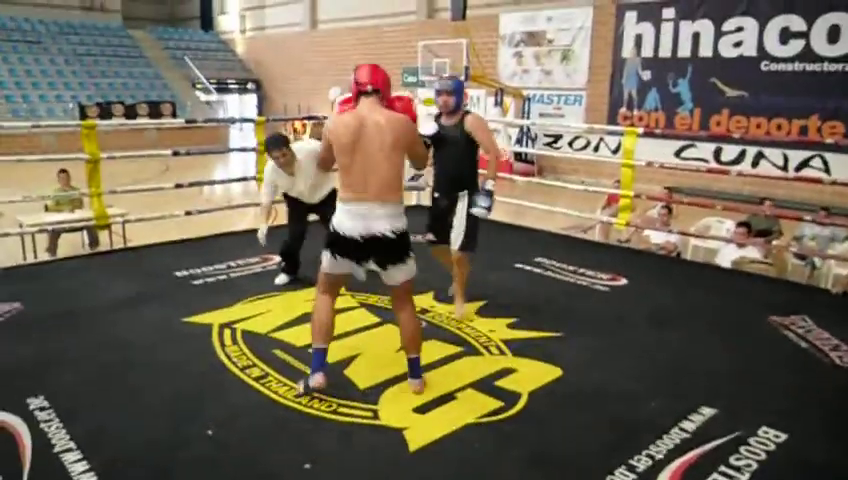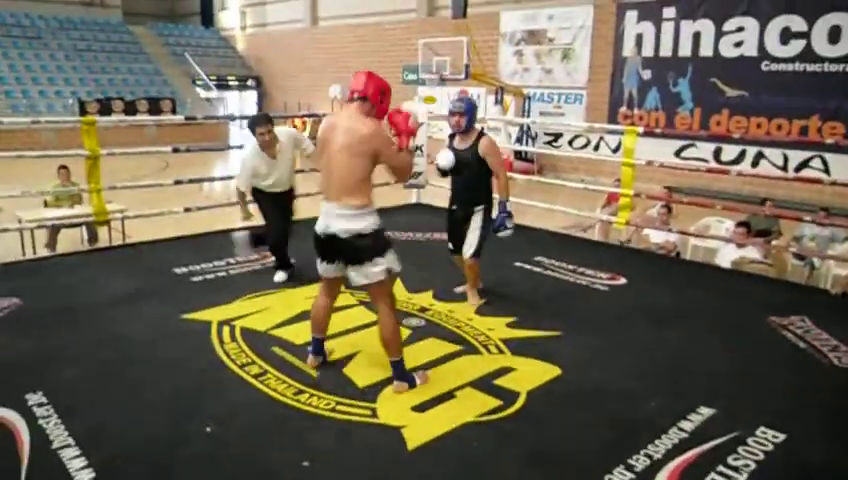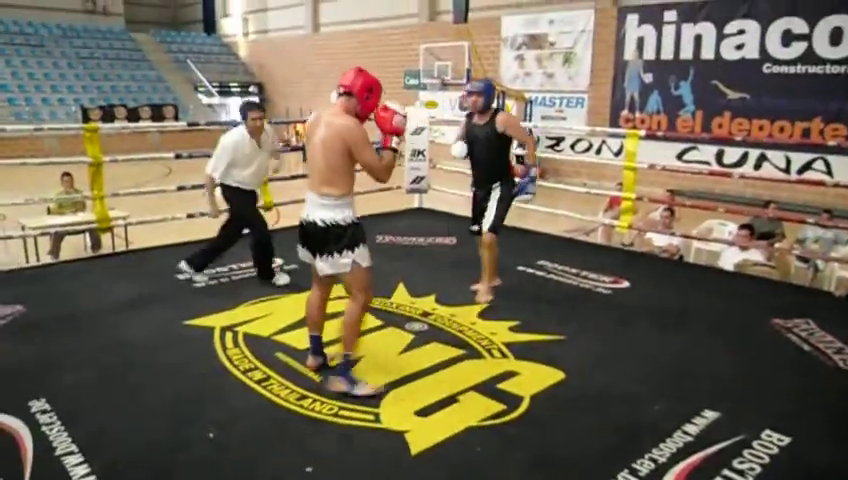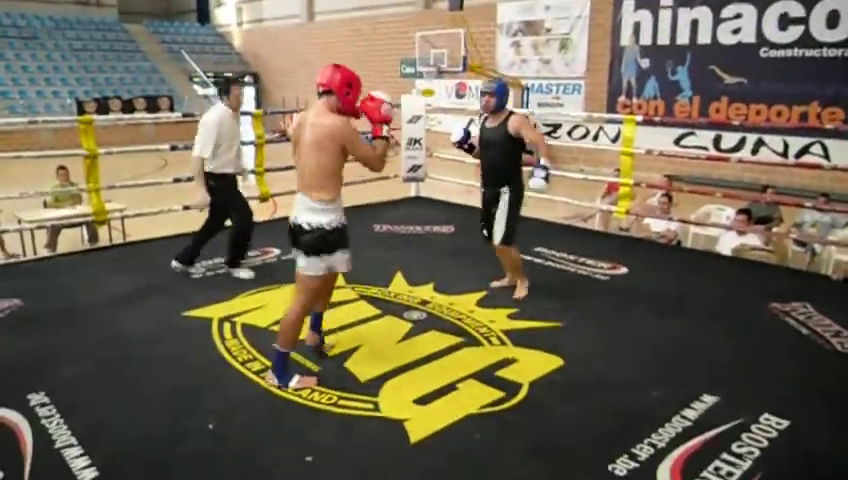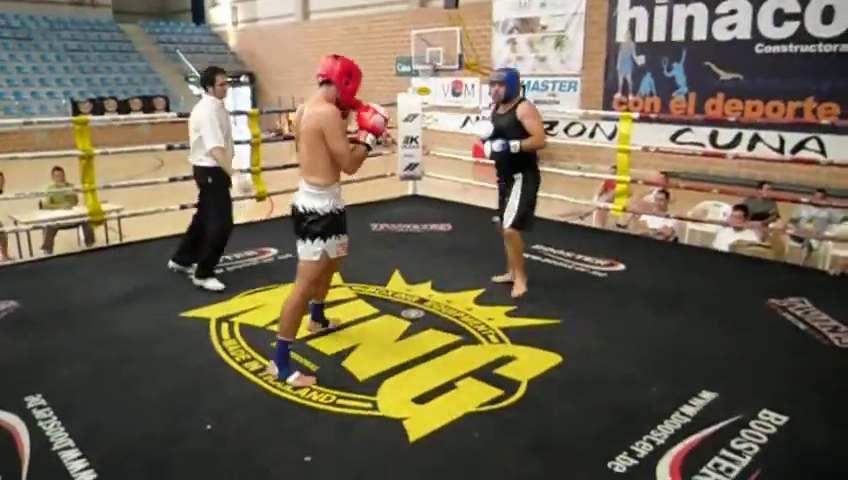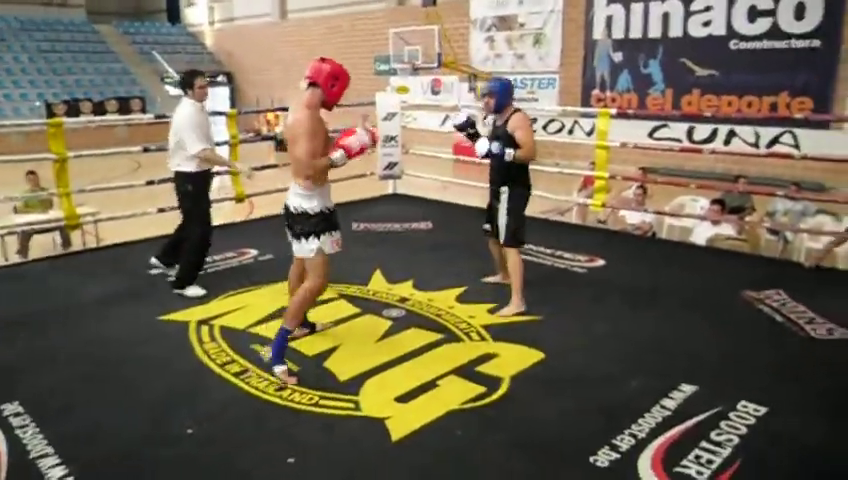
dt=0.2s
person 1, frame 1
left shoulder: (337, 123)
right shoulder: (399, 122)
left elbow: (323, 163)
right elbow: (420, 162)
left hip: (346, 224)
right hip: (388, 225)
left knee: (326, 293)
right knee: (404, 302)
left ankle: (317, 370)
right ankle: (415, 373)
person 1, frame 2
left shoulder: (326, 126)
right shoulder: (370, 131)
right elbow: (403, 173)
right wrist: (406, 138)
left hip: (327, 223)
right hip: (359, 227)
left knee: (327, 290)
right knee: (385, 304)
left ankle: (315, 351)
right ankle: (401, 375)
person 1, frame 3
left shoulder: (315, 119)
right shoulder: (350, 127)
right elbow: (381, 174)
right wrist: (393, 137)
left hip: (312, 213)
right hip: (337, 218)
left knee: (321, 286)
right knee: (360, 297)
left ankle: (314, 353)
right ankle: (343, 374)
person 1, frame 4
left shoulder: (300, 121)
right shoulder: (339, 126)
right elbow: (376, 164)
right wrist: (381, 125)
left hip: (303, 213)
right hip: (323, 220)
left knee: (329, 274)
right knee: (305, 298)
left ankle: (315, 332)
right ankle: (279, 370)
person 1, frame 5
left shoulder: (306, 108)
right shoulder: (328, 113)
right elbow: (348, 164)
left wrist: (347, 118)
right wrist: (369, 134)
left hip: (311, 201)
right hip: (321, 207)
left knee: (327, 264)
right knee: (305, 283)
left ankle: (317, 318)
right ankle: (280, 363)
person 1, frame 6
left shoulder: (309, 112)
right shoulder: (304, 117)
right elbow: (306, 169)
left wrist: (345, 143)
right wrist: (344, 151)
left hip: (303, 203)
right hip: (310, 207)
left knee: (302, 268)
right knee: (314, 284)
left ankle: (299, 323)
right ankle: (277, 352)
person 2, frame 1
left shoulder: (471, 121)
right shoulder: (436, 121)
left elbow: (494, 155)
left wrist: (487, 189)
right wrist: (424, 140)
left hip: (464, 195)
right hip: (440, 194)
left knee: (458, 250)
right knee: (437, 245)
left ankle: (459, 299)
right ankle: (457, 278)
person 2, frame 2
left shoulder: (484, 142)
right shoulder: (451, 139)
left elbow: (501, 176)
right elbow: (445, 169)
left wrist: (504, 209)
right wrist: (442, 167)
left hip: (479, 209)
right hip: (456, 206)
left knee: (469, 257)
right knee: (457, 253)
left ankle: (472, 292)
right ankle: (474, 282)
person 2, frame 3
left shoulder: (502, 119)
right shoulder: (469, 119)
left elbow: (529, 142)
right elbow: (463, 142)
left wrist: (530, 172)
right wrist: (458, 147)
left hip: (500, 186)
right hip: (479, 186)
left knee: (487, 235)
right knee: (482, 236)
left ankle: (485, 283)
right ankle: (491, 279)
person 2, frame 4
left shoulder: (516, 120)
right shoulder: (484, 121)
left elbow: (541, 144)
left wrist: (542, 167)
right wrist: (466, 144)
left hip: (508, 190)
right hip: (489, 189)
left knee: (503, 241)
right knee: (495, 240)
left ankle: (522, 279)
right ankle: (510, 276)
person 2, frame 5
left shoulder: (524, 108)
right shoulder: (496, 109)
left elbow: (540, 140)
left wrist: (510, 146)
right wrist: (486, 136)
left hip: (524, 177)
right hip: (506, 177)
left knee: (512, 228)
right knee: (506, 227)
left ankle: (520, 278)
right ankle: (513, 271)
person 2, frame 6
left shoulder: (519, 119)
right shoulder: (498, 119)
left elbow: (529, 153)
right elbow: (490, 148)
left wrist: (501, 151)
right wrist: (471, 132)
left hip: (514, 189)
right hip: (500, 188)
left knee: (509, 244)
right knee: (493, 235)
left ankle: (517, 301)
right ankle: (504, 274)
person 3, frame 1
left shoulder: (309, 149)
right shoulder: (271, 171)
right elbow: (267, 201)
right wrist: (263, 225)
left hip: (325, 196)
right hip: (297, 200)
right knee: (295, 235)
right ankle: (289, 270)
person 3, frame 2
left shoulder: (290, 135)
right shoulder: (250, 155)
left elbow: (308, 148)
right elbow: (241, 186)
right wrist: (244, 210)
left hip: (286, 189)
right hip: (265, 193)
left knee: (283, 228)
right knee: (276, 230)
left ankle: (250, 239)
right ankle: (283, 266)
person 3, frame 3
left shoulder: (267, 132)
right shoulder: (232, 141)
left elbow: (273, 151)
right elbow: (211, 174)
left wrist: (276, 161)
right wrist: (211, 204)
left hip: (249, 190)
right hip: (235, 190)
left knee: (232, 231)
right knee: (260, 229)
left ankle: (193, 263)
right ankle: (268, 274)
person 3, frame 4
left shoulder: (234, 115)
right shoulder: (214, 119)
right elbow: (199, 156)
left wrist: (238, 166)
right wrist: (202, 189)
left hip: (225, 176)
right hip: (216, 177)
left knee: (216, 221)
right knee: (244, 217)
left ankle: (184, 260)
right ankle: (234, 263)
person 3, frame 5
left shoulder: (216, 106)
right shoulder: (208, 110)
right elbow: (215, 148)
right wrist: (234, 173)
left hip: (214, 170)
right hip: (211, 171)
left knee: (204, 217)
right knee: (222, 222)
left ankle: (180, 260)
right ankle: (204, 274)
person 3, frame 6
left shoulder: (198, 109)
right shoulder: (186, 115)
right elbow: (201, 153)
left wrist: (209, 172)
right wrist: (234, 166)
left hip: (200, 175)
right hip: (190, 177)
left knee: (191, 223)
right knee: (199, 229)
left ankle: (164, 258)
right ankle: (183, 282)
